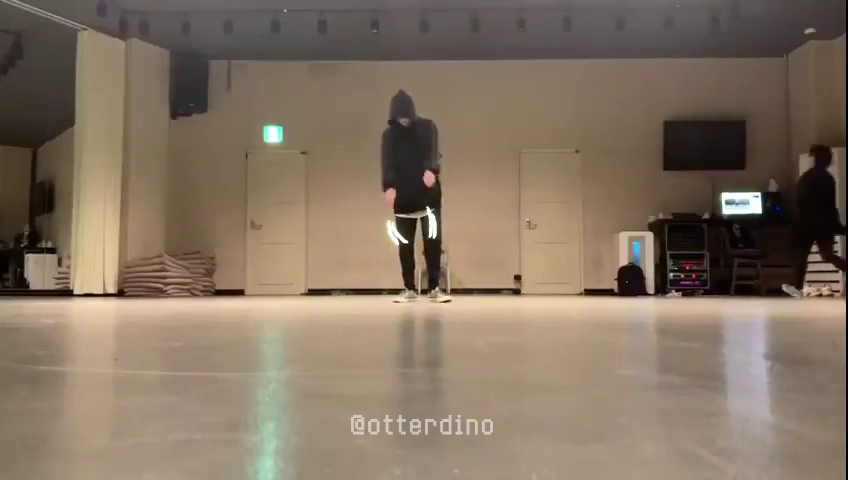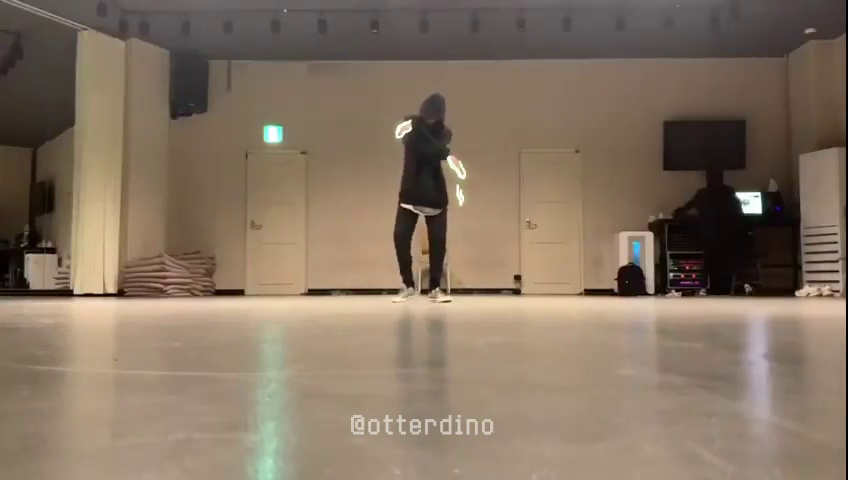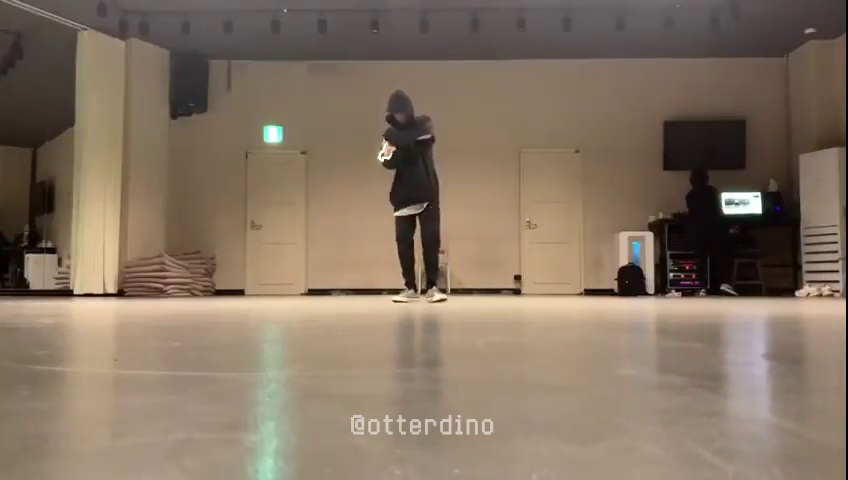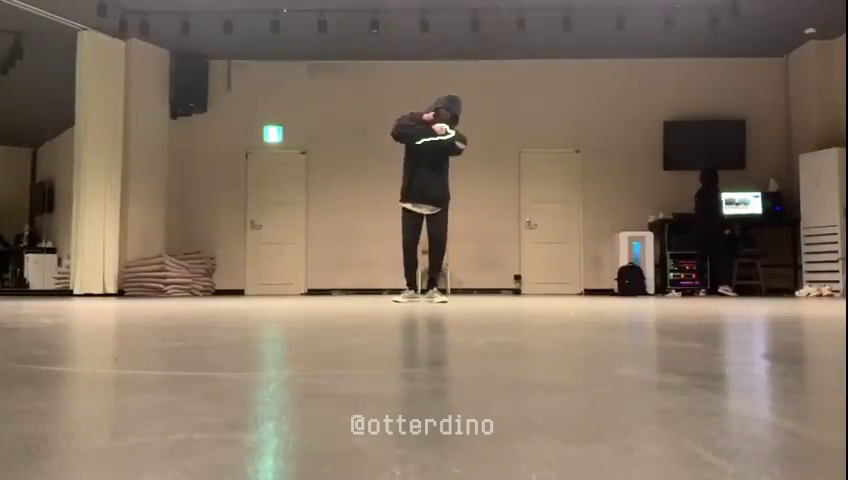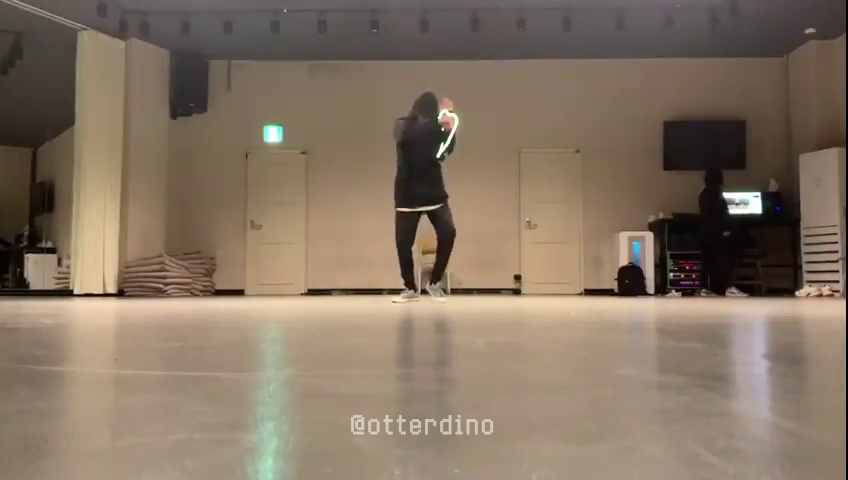
dt=1s
person 1, frame 1
left shoulder: (427, 127)
right shoulder: (389, 135)
left elbow: (434, 152)
right elbow: (386, 161)
left wrist: (431, 170)
right wrist: (388, 186)
left hip: (429, 196)
right hip: (403, 198)
left knee: (433, 243)
right knee: (405, 245)
left ankle: (434, 288)
right ankle: (409, 288)
person 1, frame 2
left shoulder: (444, 133)
right shoulder: (412, 126)
left elbow: (440, 149)
right elbow: (417, 142)
right wrist: (445, 152)
left hip: (436, 194)
right hip: (411, 193)
left knee: (438, 241)
right knee: (401, 236)
left ankle: (435, 288)
right ankle: (408, 284)
person 1, frame 3
left shoulder: (423, 123)
right shoulder: (390, 133)
left elbow: (426, 138)
right elbow: (389, 163)
left wrist: (399, 142)
right wrist: (387, 155)
left hip: (426, 192)
right hip: (403, 195)
left knee: (431, 239)
right knee: (403, 241)
left ankle: (432, 286)
right ankle: (410, 287)
person 1, frame 4
left shoulder: (448, 131)
right shoulder: (415, 121)
left elbow: (459, 145)
right elbow: (398, 130)
left wrist: (443, 124)
right wrist: (429, 130)
left hip: (438, 196)
right hip: (413, 194)
left knee: (438, 242)
right knee: (409, 242)
left ankle: (433, 287)
right ankle: (411, 288)
person 1, frame 5
left shoulder: (434, 130)
right shoulder: (403, 125)
left elbow: (446, 150)
right elbow: (407, 137)
left wrist: (445, 128)
right wrist: (437, 125)
left hip: (434, 193)
right hip: (408, 195)
left knee: (448, 232)
right knee: (403, 241)
left ankle: (435, 282)
right ankle: (410, 288)
person 2, frame 1
left shoulder: (811, 176)
right shoulder: (828, 178)
left elbow: (801, 198)
right elbow: (830, 202)
left hip: (810, 221)
right hip: (825, 221)
left knee: (801, 253)
right knee: (827, 254)
left ankle: (798, 288)
person 2, frame 2
left shoulder: (702, 194)
right shoulder: (729, 192)
left elbow: (688, 207)
right elbow: (739, 212)
left wrist: (678, 212)
right wrist: (743, 230)
left hip: (710, 233)
right hip: (730, 232)
left knee: (712, 260)
right knee: (734, 259)
left ankle: (712, 289)
person 2, frame 3
left shoulder: (690, 195)
right shoulder: (712, 191)
right elbow: (717, 211)
right wrist: (726, 227)
left hip: (697, 232)
right hip: (713, 229)
left knee: (703, 259)
right knee: (722, 255)
right ankle: (724, 283)
person 2, frame 4
left shoulder: (699, 194)
right shoulder: (714, 192)
right elbow: (717, 212)
right wrist: (724, 228)
left hip: (701, 231)
right hip: (714, 231)
left knee: (704, 259)
right knee: (723, 257)
right ankle: (723, 285)
person 2, frame 5
left shoulder: (703, 194)
right shoulder: (716, 193)
right elbow: (722, 212)
right wrist: (726, 229)
left hip: (706, 232)
right hip: (717, 233)
left knee: (708, 261)
right knee: (726, 259)
left ankle: (707, 288)
right ankle: (729, 288)
